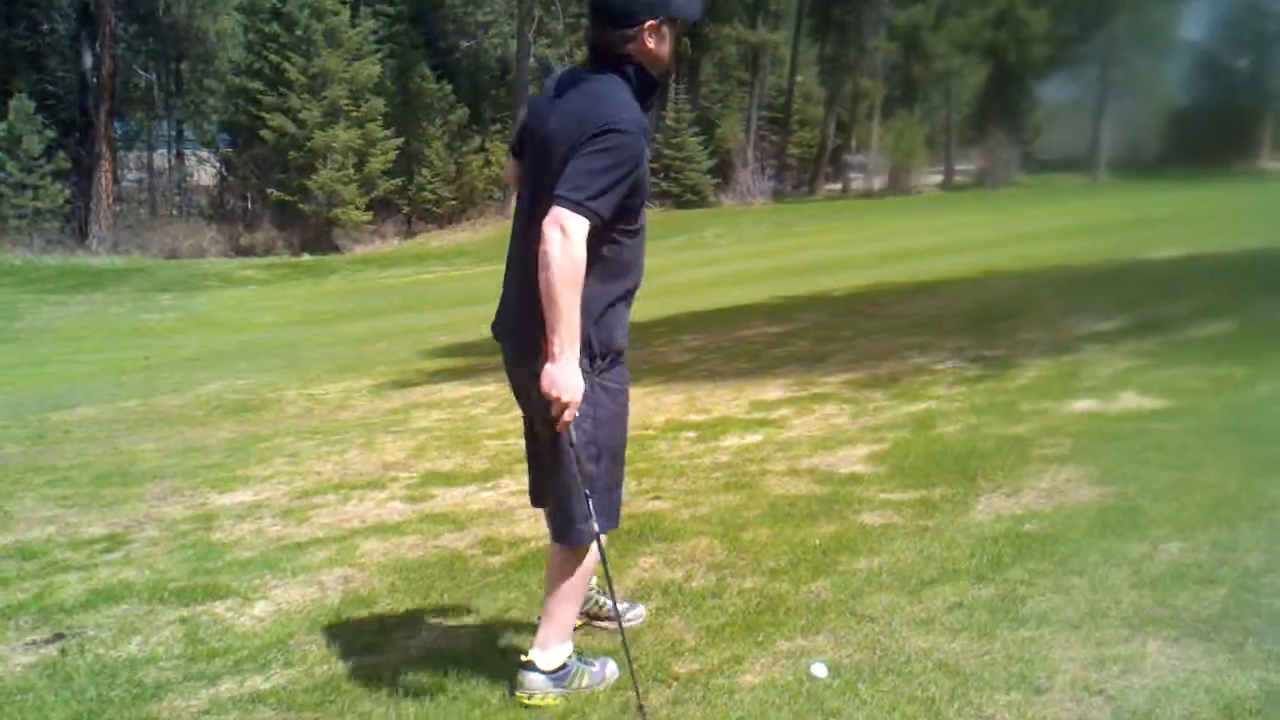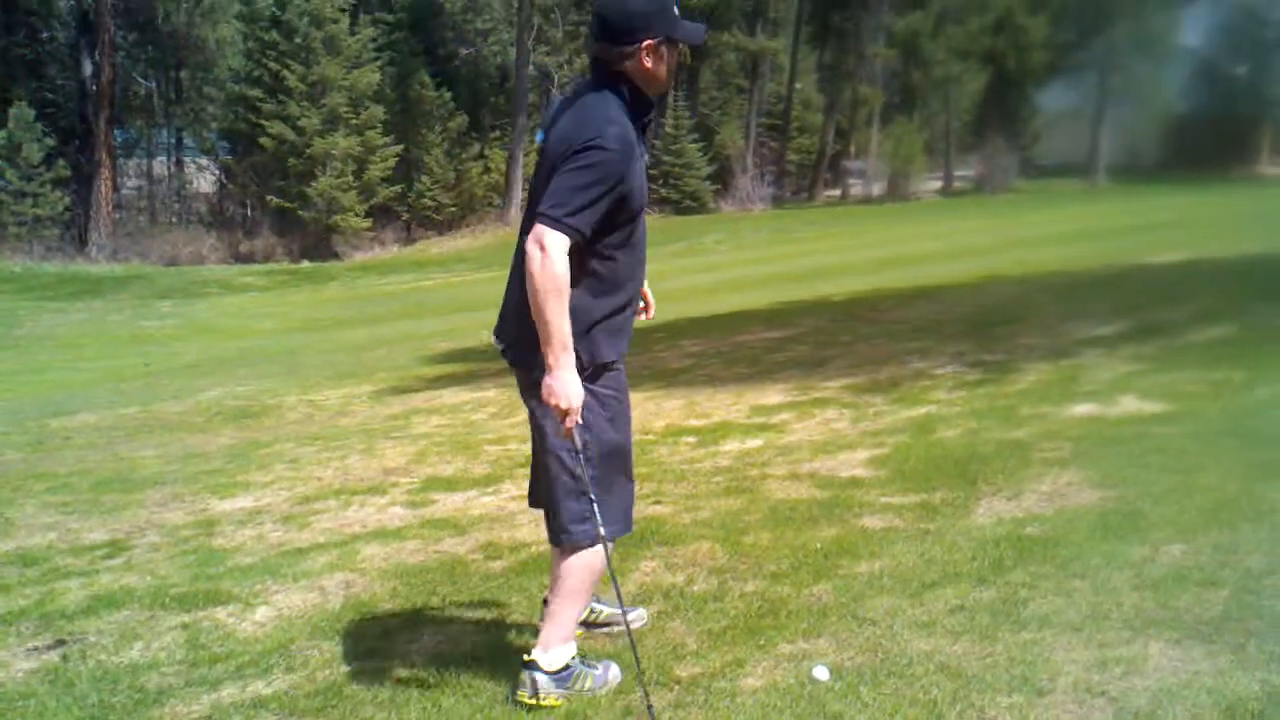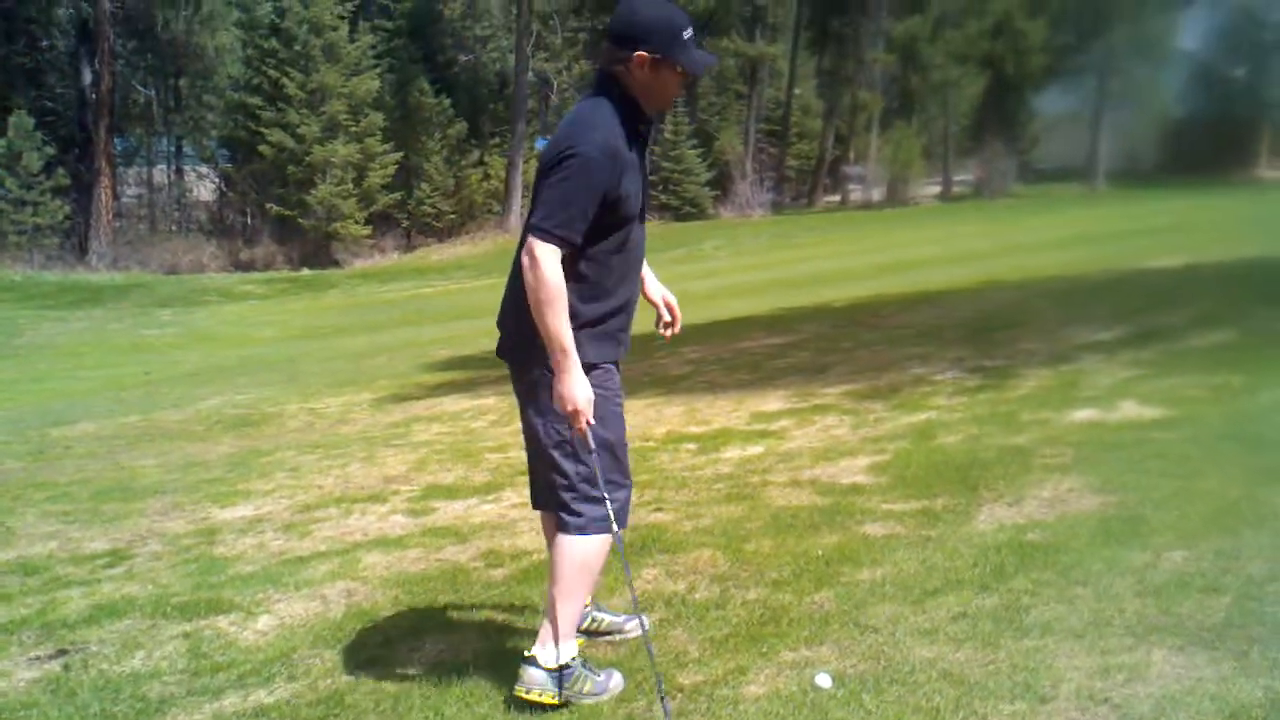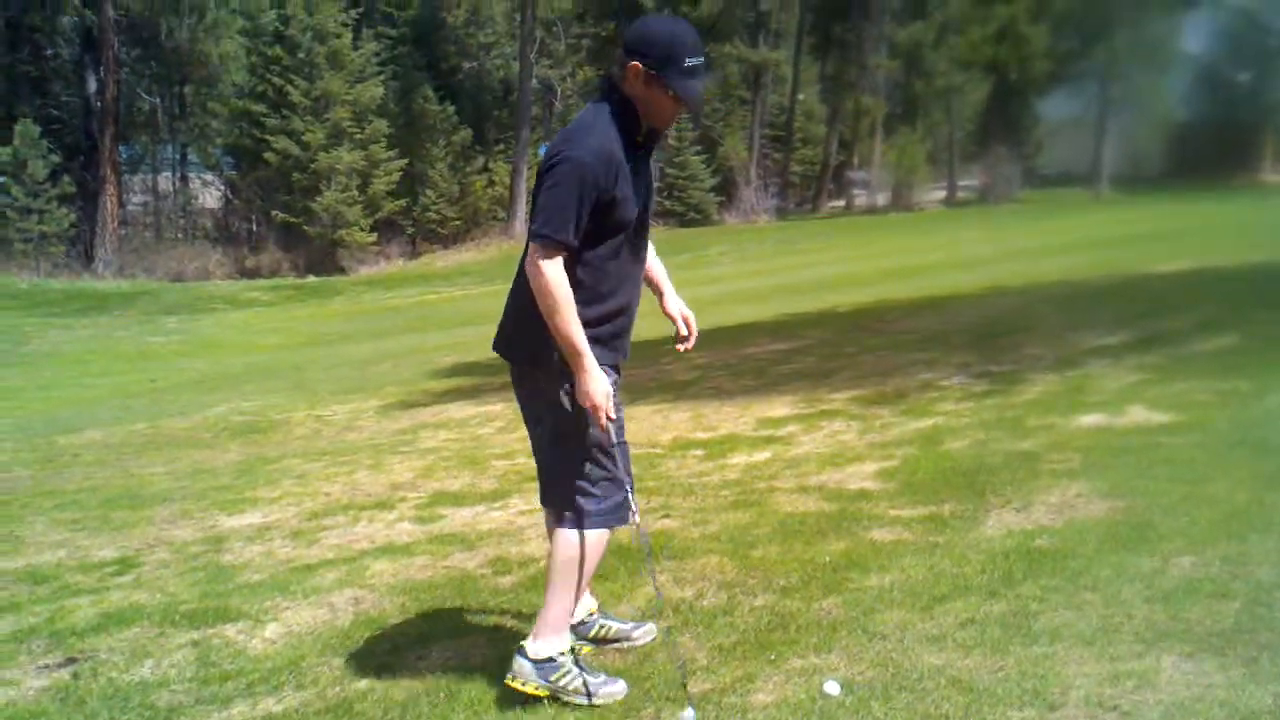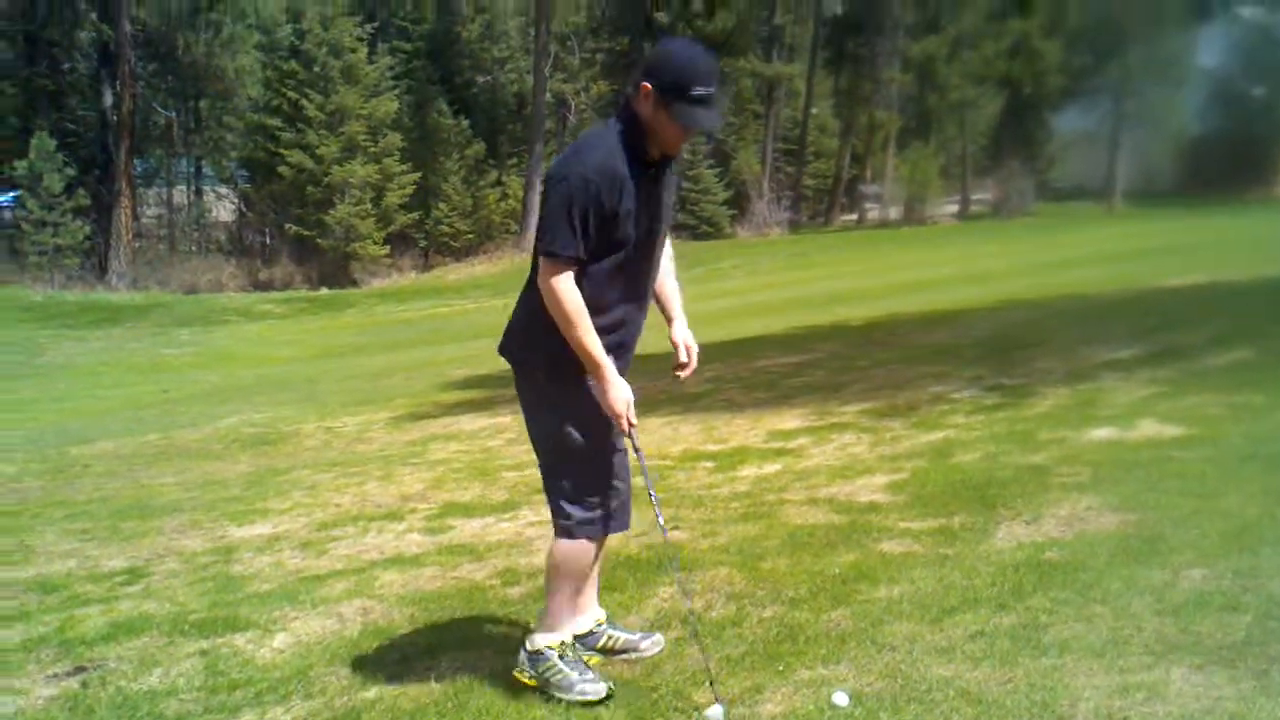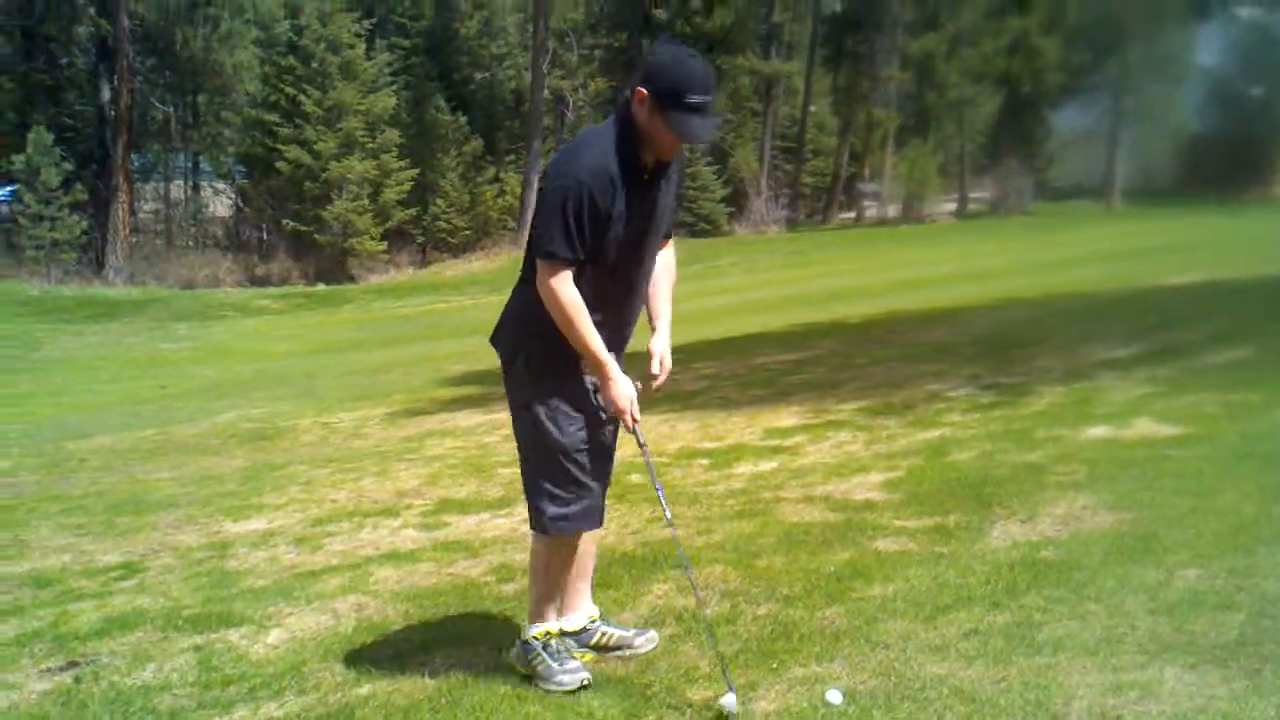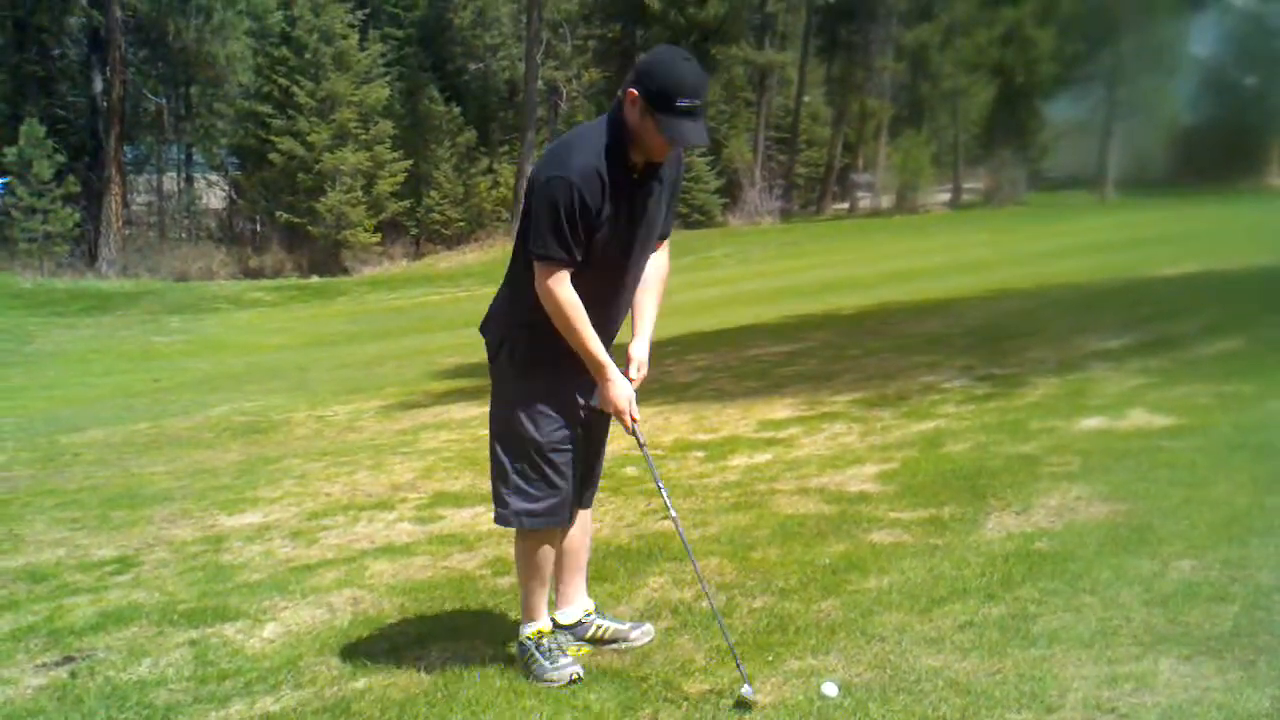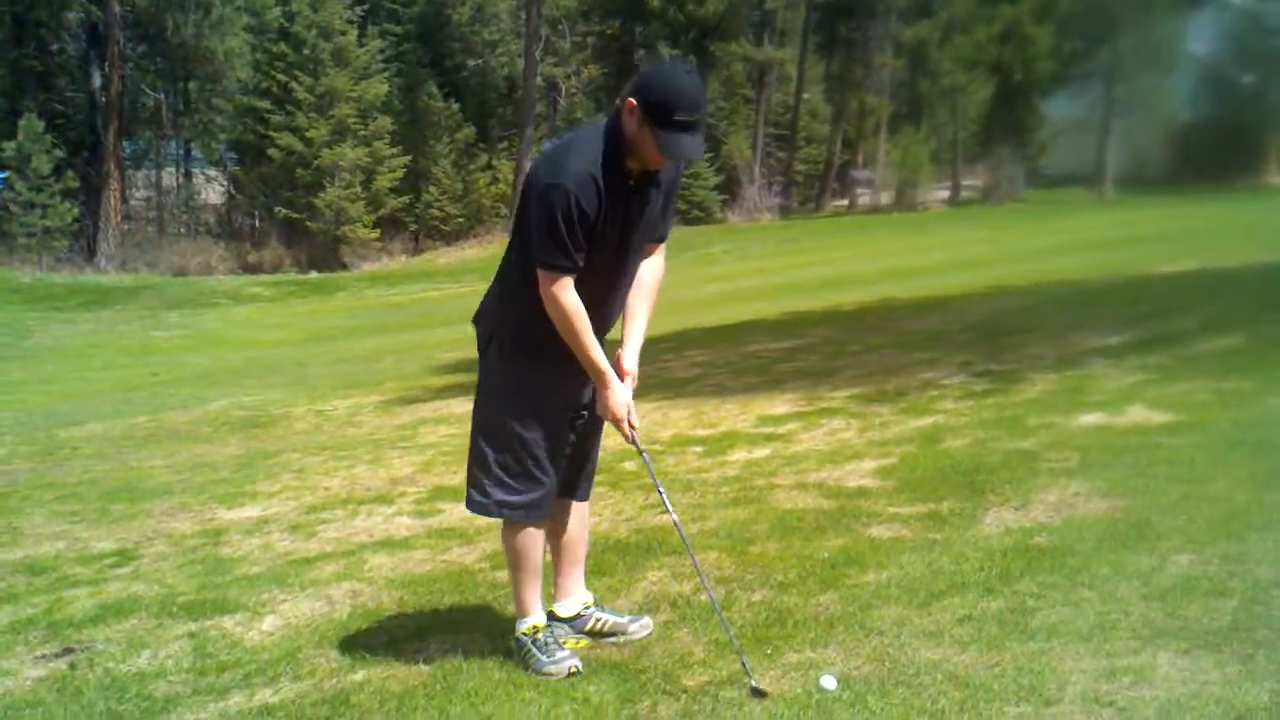
dt=0.1s
person 1, frame 1
left shoulder: (562, 91)
right shoulder: (619, 123)
left elbow: (517, 171)
right elbow: (561, 236)
right wrist: (562, 357)
left hip: (536, 327)
right hip: (577, 340)
left knee: (568, 477)
right knee: (587, 492)
left ankle: (574, 595)
right ankle: (548, 663)
person 1, frame 2
left shoulder: (583, 106)
right shoulder: (608, 139)
right elbow: (544, 249)
left wrist: (623, 276)
right wrist: (561, 367)
left hip: (556, 337)
right hip: (577, 347)
left knee: (570, 481)
right knee: (590, 499)
left ankle: (570, 601)
right ankle: (550, 663)
person 1, frame 3
left shoulder: (623, 127)
right shoulder: (594, 145)
right elbow: (539, 258)
left wrist: (648, 280)
right wrist: (568, 371)
left hip: (590, 339)
right hip: (560, 346)
left knee: (570, 484)
right knee: (594, 497)
left ankle: (571, 607)
right ankle: (550, 662)
person 1, frame 4
left shoulder: (634, 138)
right shoulder: (590, 151)
right elbow: (544, 264)
left wrist: (666, 290)
right wrist: (585, 370)
left hip: (592, 342)
right hip: (562, 350)
left knee: (577, 484)
right knee: (597, 491)
left ankle: (576, 612)
right ankle: (542, 653)
person 1, frame 5
left shoulder: (662, 159)
right shoulder: (591, 168)
right elbow: (555, 281)
left wrist: (678, 321)
right wrist: (607, 380)
left hip: (603, 353)
right hip: (560, 361)
left knee: (598, 496)
right knee: (589, 500)
left ankle: (584, 623)
right ankle: (545, 645)
person 1, frame 6
left shoulder: (663, 163)
right shoulder: (584, 170)
left elbow: (660, 247)
right elbow: (553, 281)
left wrist: (661, 332)
right wrist: (609, 374)
left hip: (594, 352)
right hip: (548, 355)
left knee: (585, 491)
right knee: (566, 497)
left ankle: (577, 619)
right ankle: (538, 634)
person 1, frame 7
left shoulder: (663, 161)
right shoulder: (572, 170)
left elbow: (655, 249)
right elbow: (551, 284)
left wrist: (641, 341)
right wrist: (605, 373)
left hip: (588, 347)
right hip: (535, 352)
left knee: (578, 486)
right knee: (541, 491)
left ankle: (573, 613)
right ankle: (535, 630)
person 1, frame 8
left shoulder: (662, 166)
right shoulder: (568, 176)
left elbow: (651, 253)
right elbow: (556, 289)
left wrist: (630, 347)
right wrist: (605, 380)
left hip: (582, 345)
right hip: (524, 346)
left knee: (572, 481)
right knee: (527, 486)
left ankle: (571, 607)
right ankle: (530, 625)
